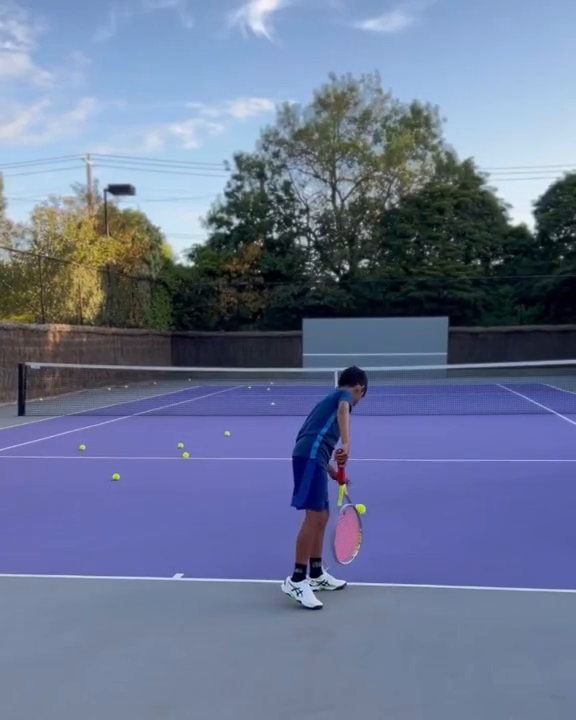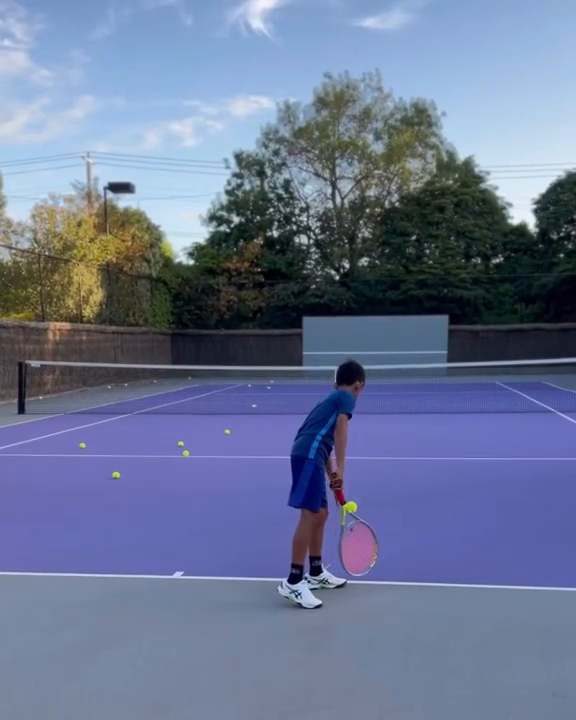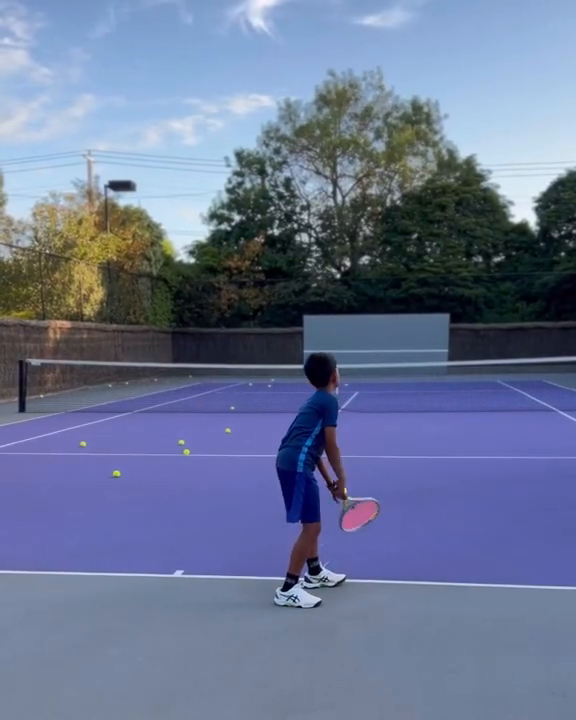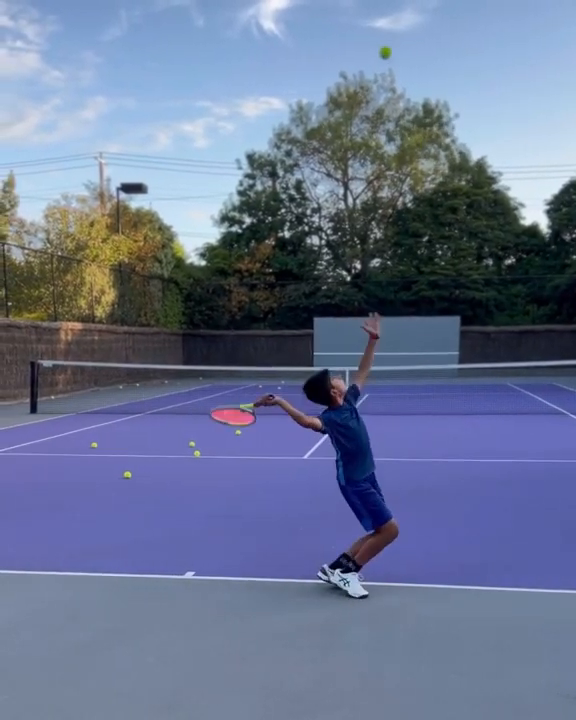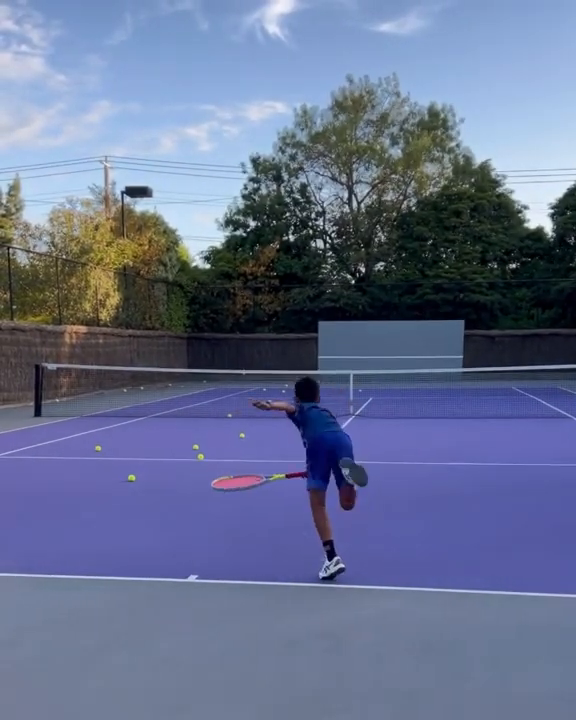
dt=1s
person 1, frame 1
left shoulder: (332, 399)
right shoulder: (345, 395)
right elbow: (343, 410)
left wrist: (333, 473)
right wrist: (346, 443)
left hip: (311, 456)
right hip: (310, 456)
left knee: (322, 515)
right knee: (314, 516)
left ankle: (316, 574)
right ankle: (296, 580)
person 1, frame 2
left shoulder: (332, 398)
right shoulder: (347, 397)
right elbow: (340, 427)
left wrist: (333, 478)
right wrist: (340, 468)
left hip: (309, 455)
right hip: (309, 455)
left knee: (320, 513)
right knee: (309, 515)
left ankle: (316, 573)
right ankle: (293, 582)
person 1, frame 3
left shoulder: (315, 400)
right shoulder: (330, 401)
right elbow: (330, 445)
left wrist: (329, 480)
right wrist: (341, 478)
left hip: (289, 463)
right hip: (297, 467)
left knee: (311, 522)
right knee: (312, 526)
left ankle: (315, 572)
right ankle: (287, 589)
person 1, frame 4
left shoulder: (348, 402)
right shoulder: (331, 418)
left elbow: (362, 373)
right elbow: (306, 421)
left wrist: (373, 340)
right wrist: (280, 402)
left hip: (366, 478)
right hip: (355, 483)
left knee: (379, 532)
right knee: (389, 530)
left ankle: (338, 567)
right ankle: (344, 571)
person 1, frame 5
left shoulder: (300, 409)
right shoulder: (325, 412)
left elbow: (289, 406)
left wrist: (271, 405)
left hip: (324, 444)
right hip: (342, 442)
left knee: (318, 505)
right knee: (347, 504)
left ankle: (332, 558)
right ankle: (349, 472)
